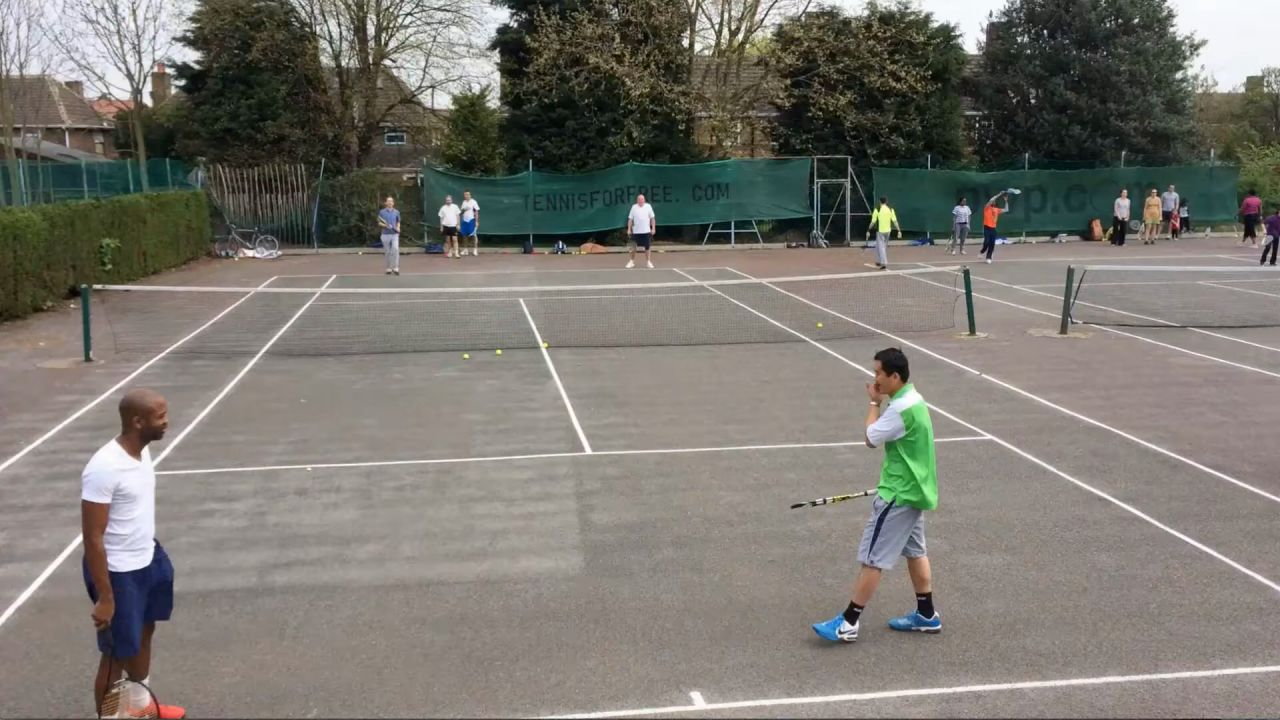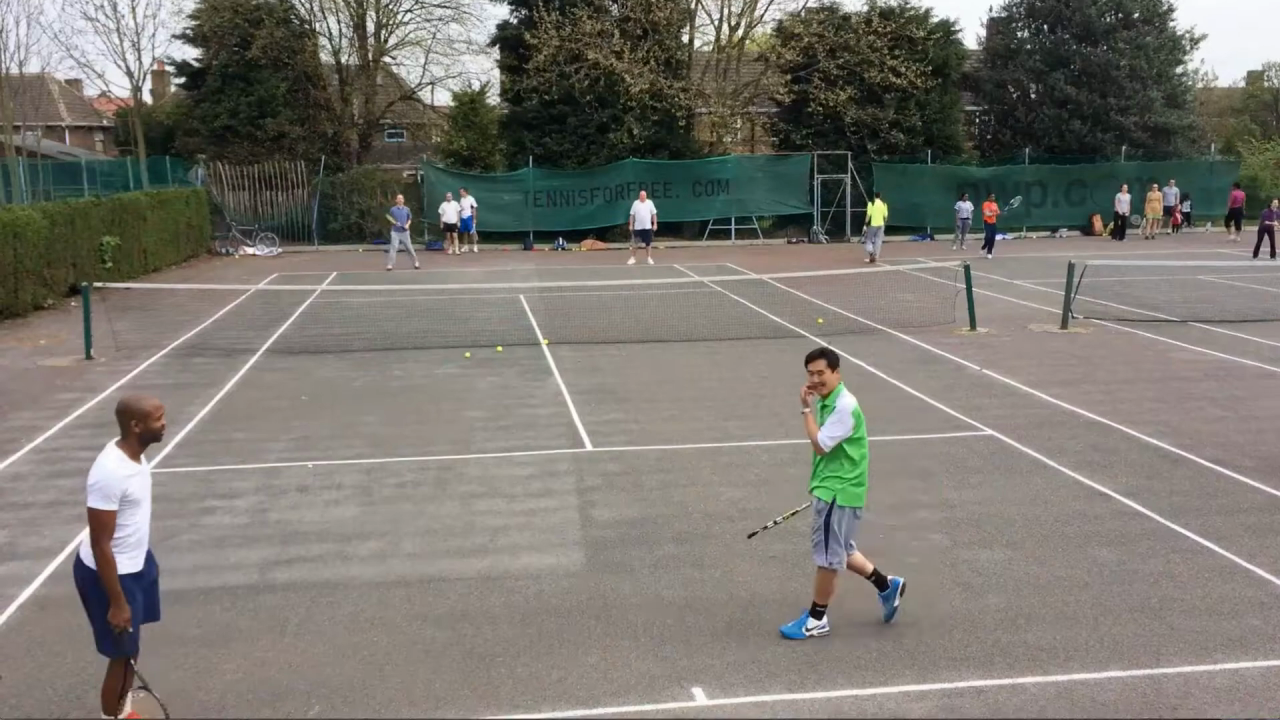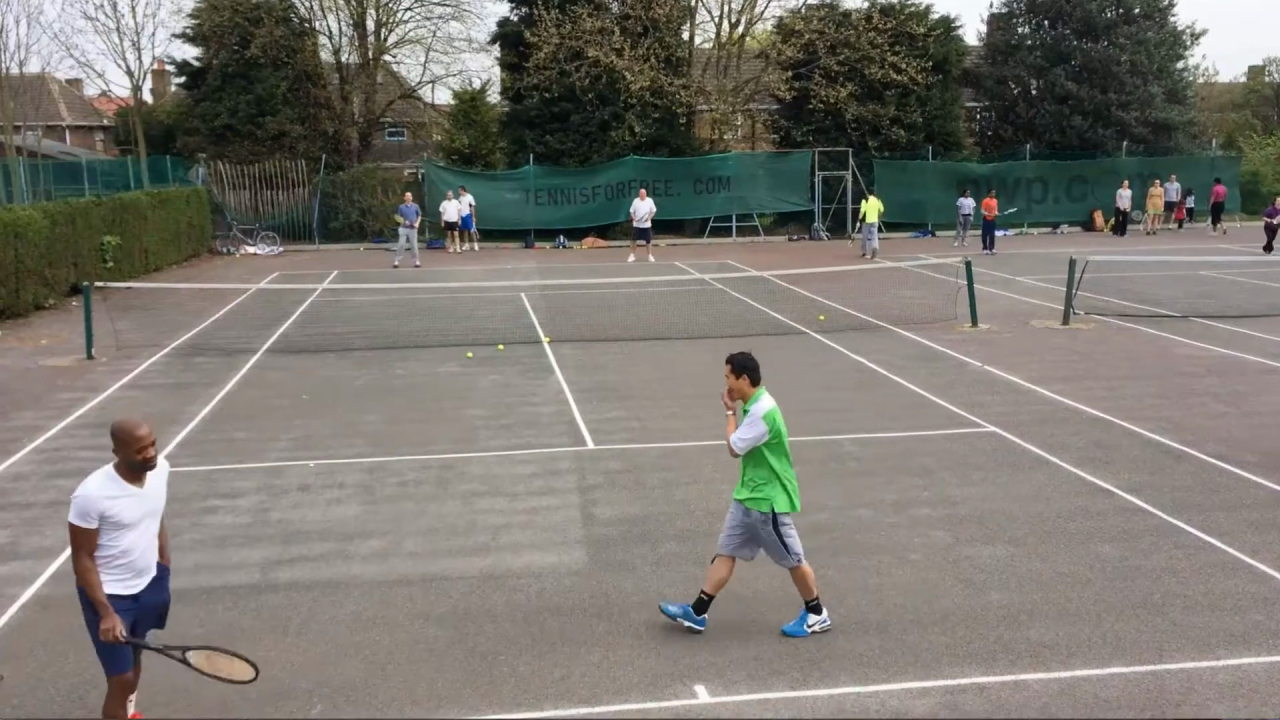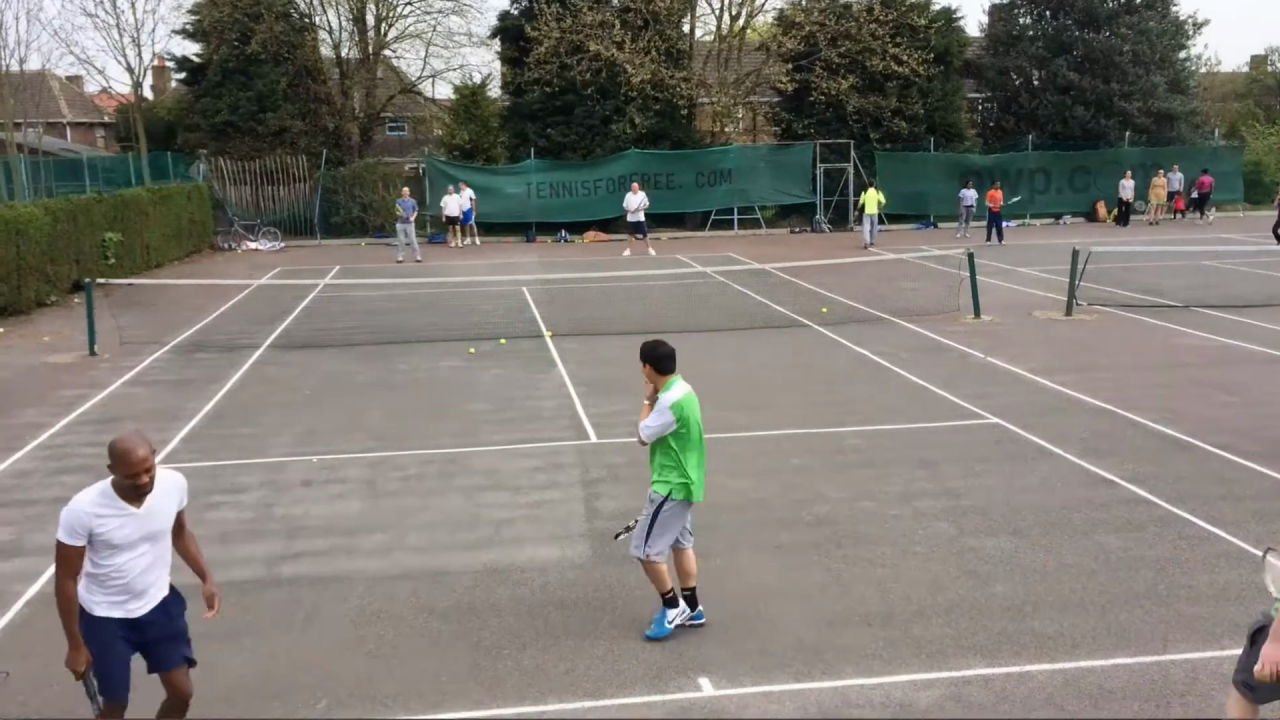
dt=0.4s
person 1, frame 1
left shoulder: (141, 450)
right shoulder: (104, 468)
right elbow: (92, 538)
right wrist: (104, 597)
left hip: (146, 562)
right hip: (117, 573)
left knee: (143, 633)
right knee: (118, 652)
person 1, frame 2
left shoulder: (133, 455)
right shoulder: (110, 473)
right elbow: (101, 545)
right wrist: (116, 604)
left hip: (136, 565)
right hip: (109, 574)
left knee: (130, 648)
right knee: (123, 655)
person 1, frame 3
left shoulder: (159, 469)
right shoulder: (92, 493)
right elbow: (82, 558)
left wrist: (163, 551)
right wrist: (105, 613)
left hip: (148, 583)
right hip: (106, 594)
left knee: (133, 655)
right knee: (121, 679)
person 1, frame 4
left shoulder: (173, 483)
right shoulder: (83, 510)
right elbow: (67, 580)
left wrist: (206, 578)
right wrist: (75, 645)
left hip: (158, 604)
right hip: (104, 617)
left knee: (181, 693)
person 2, frame 1
left shoulder: (901, 408)
right shoulder: (912, 399)
left elbow: (871, 439)
left wrist: (874, 403)
left hip: (899, 494)
right hip: (913, 491)
left knee: (871, 558)
right knee: (914, 552)
left ankle: (848, 623)
right ankle: (926, 614)
person 2, frame 2
left shoulder: (845, 407)
right shoulder: (826, 401)
left elbow: (820, 446)
left wrist: (806, 410)
left hip: (836, 493)
right hip: (823, 489)
left knee: (827, 558)
right knee: (839, 552)
left ankle: (817, 617)
right ankle: (887, 585)
person 2, frame 3
left shoulder: (762, 412)
right shoulder: (753, 406)
left elbow: (734, 449)
left wrist: (729, 412)
left hip: (769, 501)
right hip: (748, 496)
left knee: (790, 559)
right knee: (725, 553)
left ankle: (817, 614)
right ankle: (696, 612)
person 2, frame 4
left shoulder: (669, 401)
right shoulder: (682, 390)
left elbow: (644, 437)
left wrist: (647, 402)
left hip: (671, 488)
right hip: (683, 483)
left knee: (645, 551)
right knee: (679, 545)
left ankle: (673, 606)
right ankle: (689, 607)
